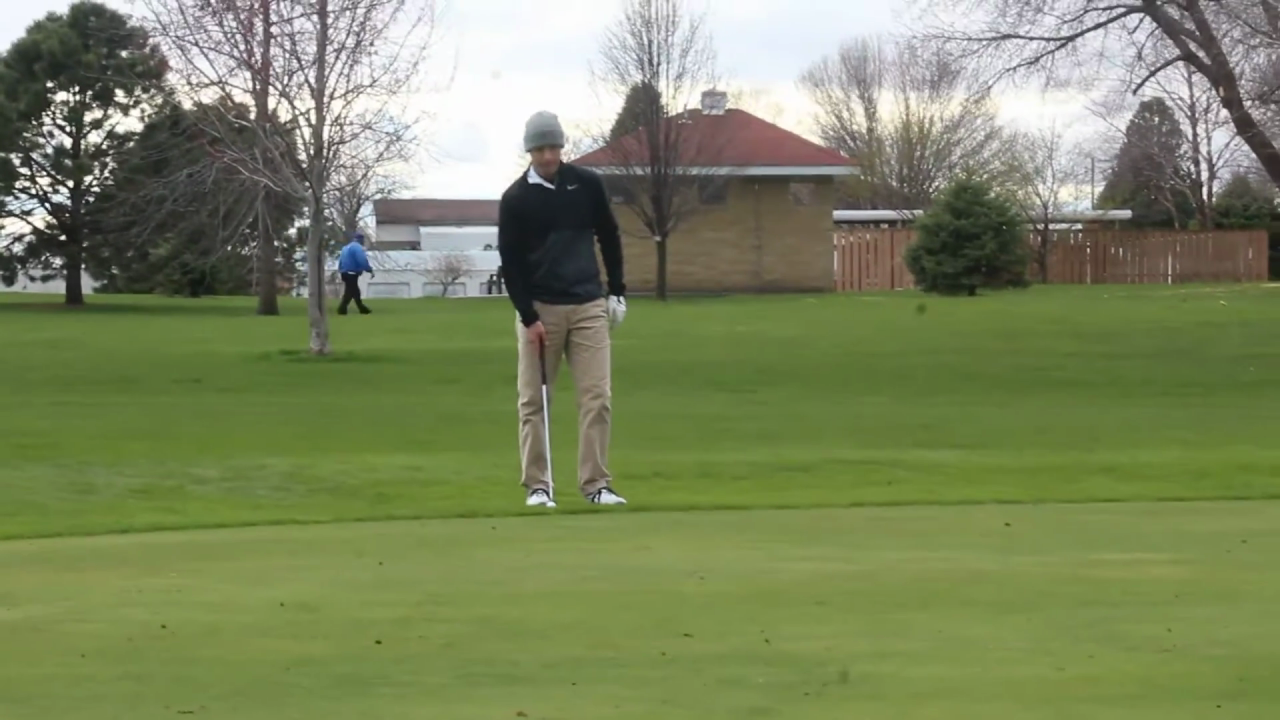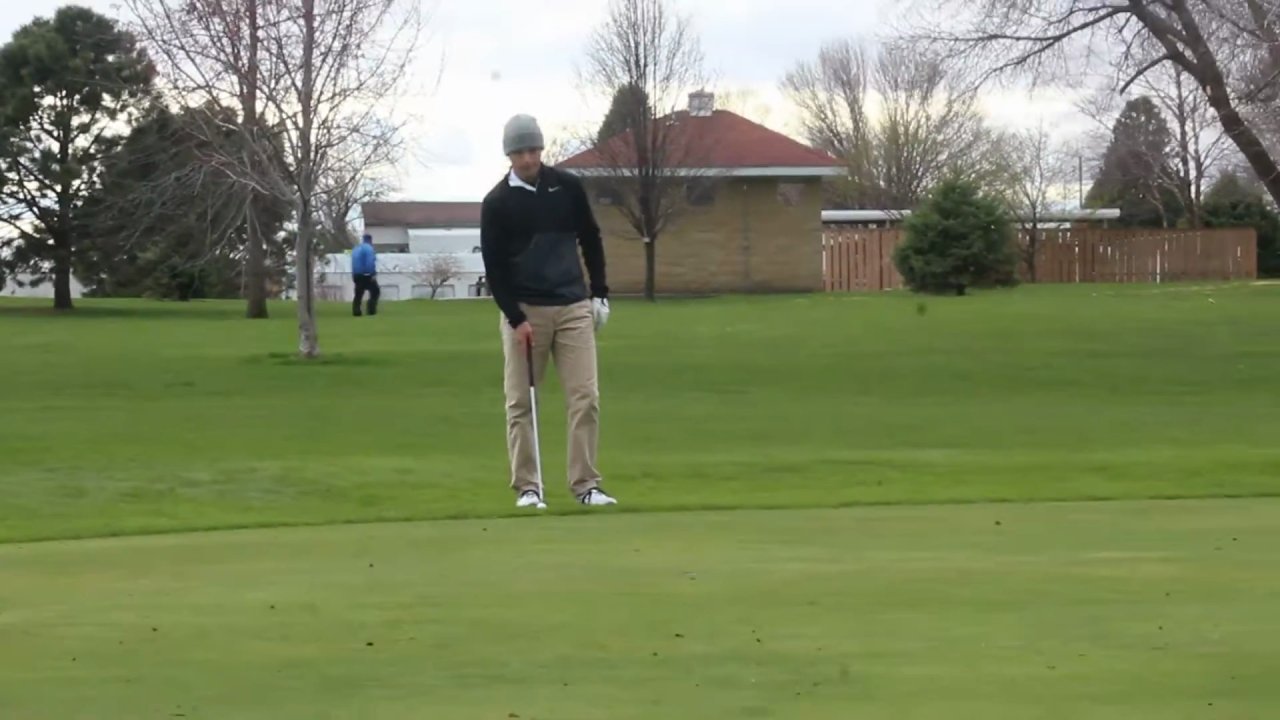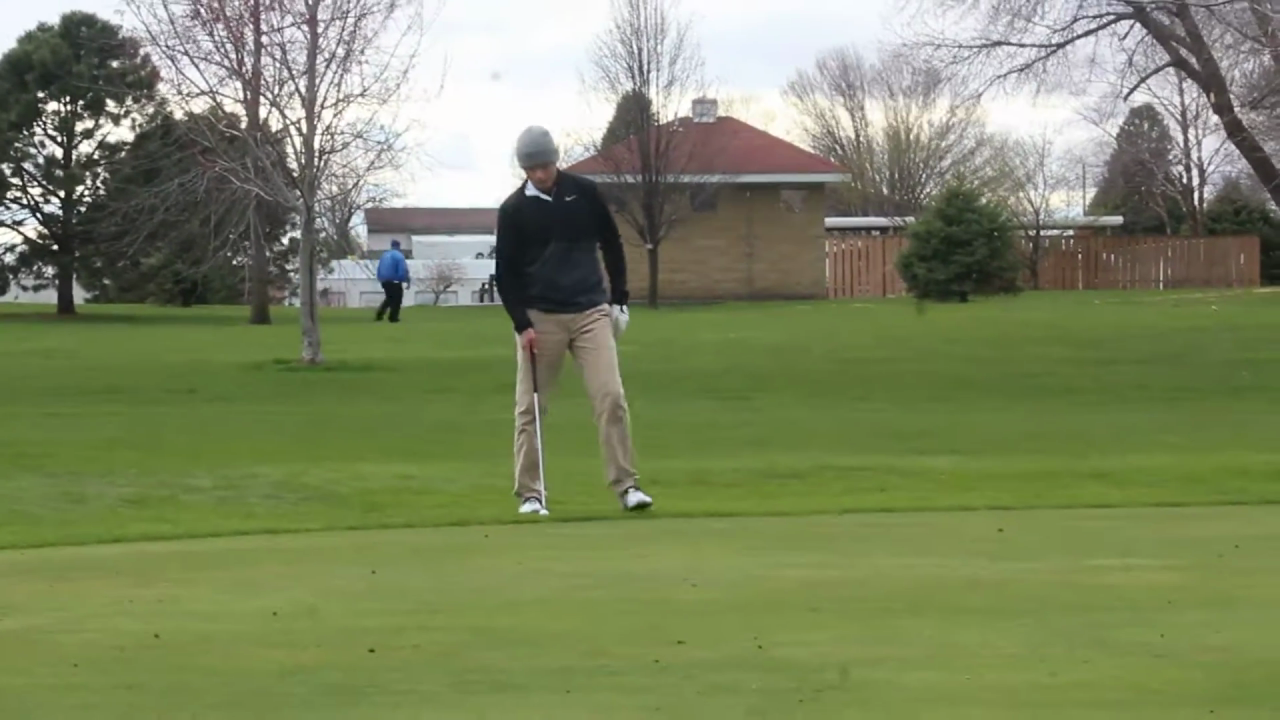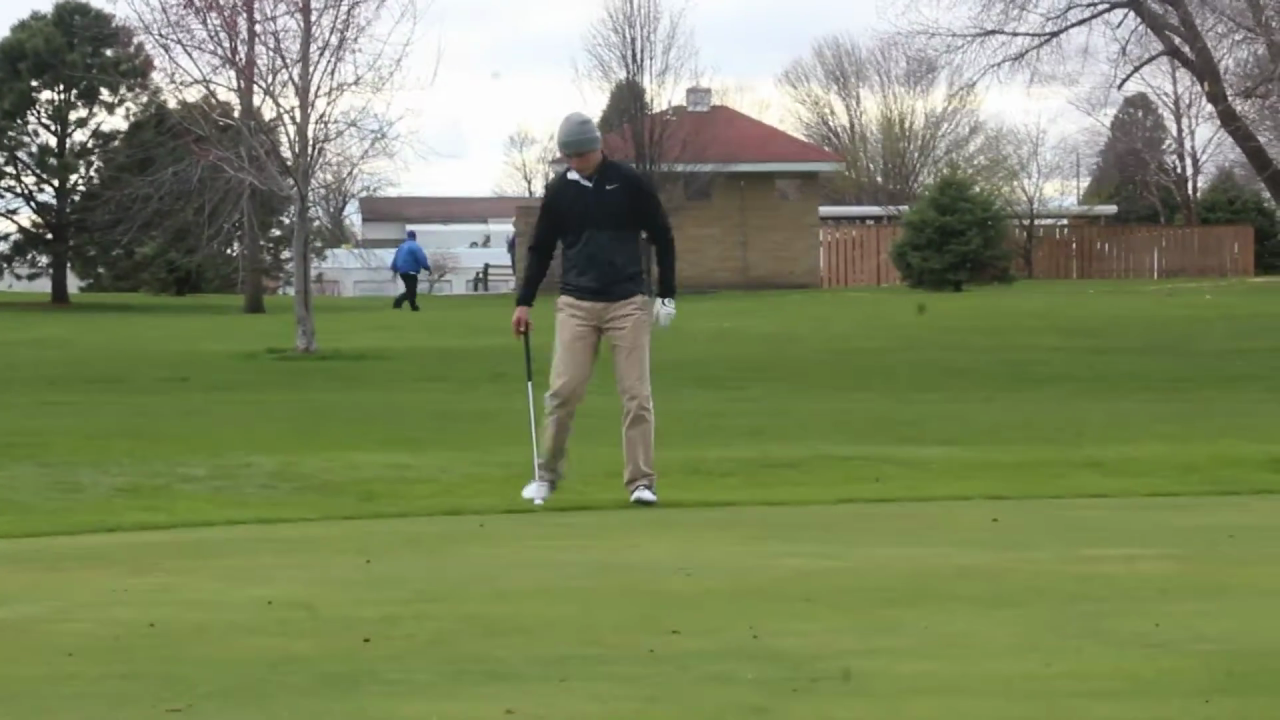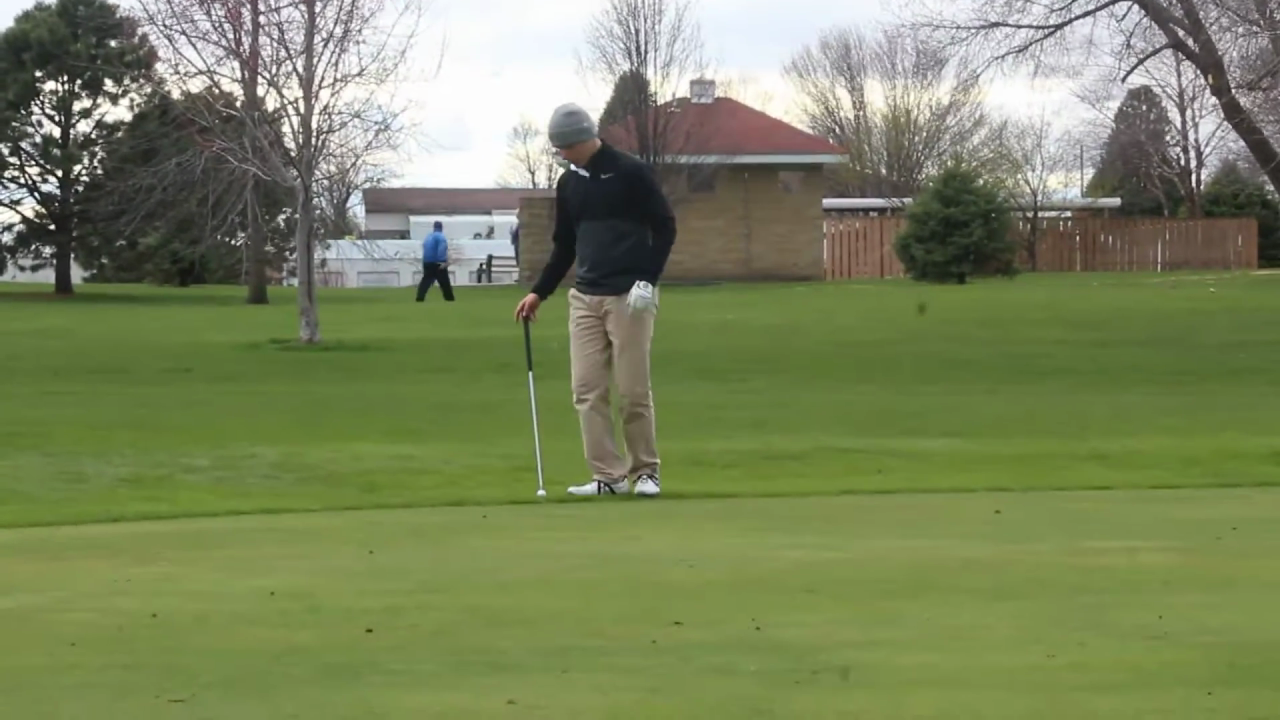
dt=0.4s
person 1, frame 1
left shoulder: (587, 184)
right shoulder: (515, 199)
left elbow: (609, 237)
right elbow: (510, 263)
left wrist: (617, 291)
right wrist: (528, 317)
left hip: (589, 306)
right hip: (539, 309)
left knee: (597, 397)
right knee: (533, 400)
left ankle: (595, 483)
right ankle: (537, 485)
person 1, frame 2
left shoulder: (567, 186)
right shoulder: (497, 202)
left elbow: (591, 239)
right elbow: (493, 267)
left wrist: (600, 293)
right wrist: (515, 317)
left hip: (574, 307)
right hip: (524, 311)
left knee: (585, 397)
right knee: (520, 402)
left ankle: (585, 484)
right ankle: (527, 486)
person 1, frame 3
left shoulder: (585, 192)
right shoulder: (513, 209)
left elbow: (612, 245)
right elbow: (506, 273)
left wrist: (619, 299)
right wrist: (521, 325)
left hip: (591, 312)
right hip: (540, 317)
left knee: (610, 396)
right knee: (529, 408)
left ankle: (628, 484)
right ankle: (530, 492)
person 1, frame 4
left shoulder: (631, 182)
right shoulder: (558, 191)
left elbow: (662, 237)
right elbow: (541, 249)
left wrist: (666, 294)
right wrist: (524, 301)
left hip: (627, 302)
right hip: (575, 303)
left knee: (635, 393)
right knee: (564, 389)
left ankle: (641, 481)
right ankle: (546, 472)
person 1, frame 5
left shoulder: (630, 170)
right shoulder: (568, 183)
left elbow: (664, 225)
left wrist: (647, 279)
right wrist: (539, 292)
left hip: (628, 295)
right hip: (584, 297)
left knee: (631, 387)
right knee: (587, 388)
left ankle: (645, 468)
right ankle: (609, 476)
